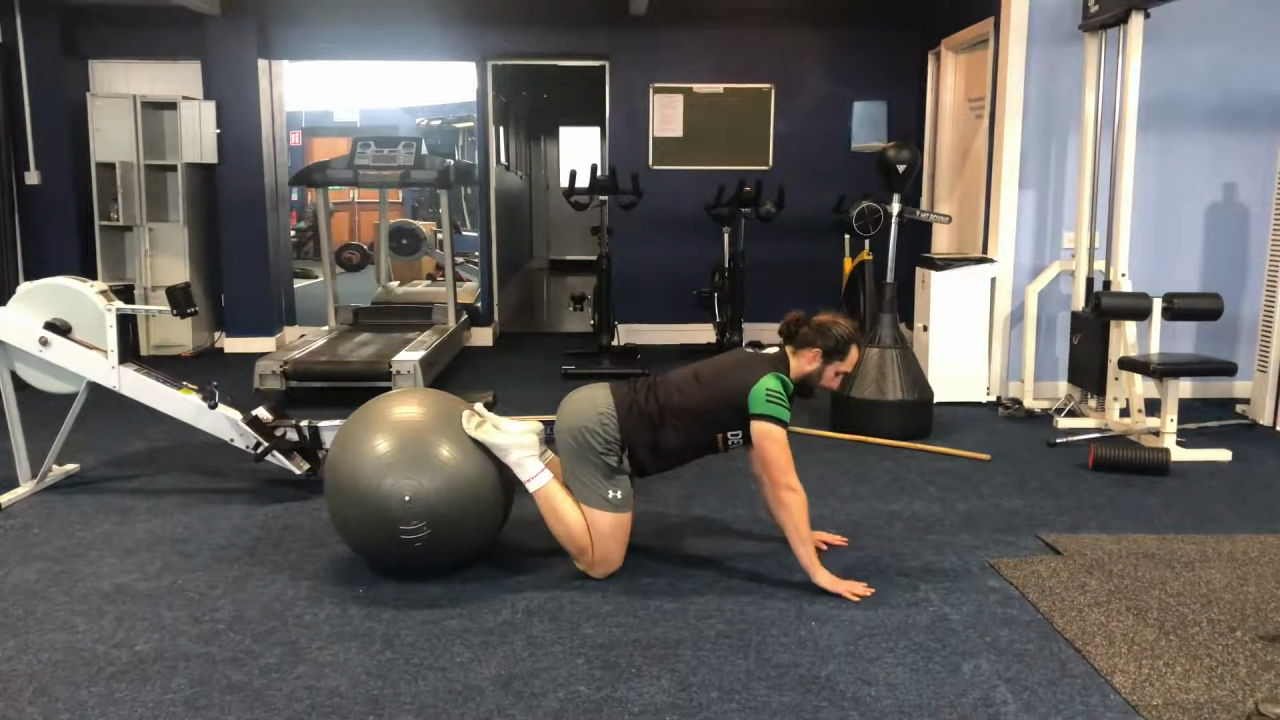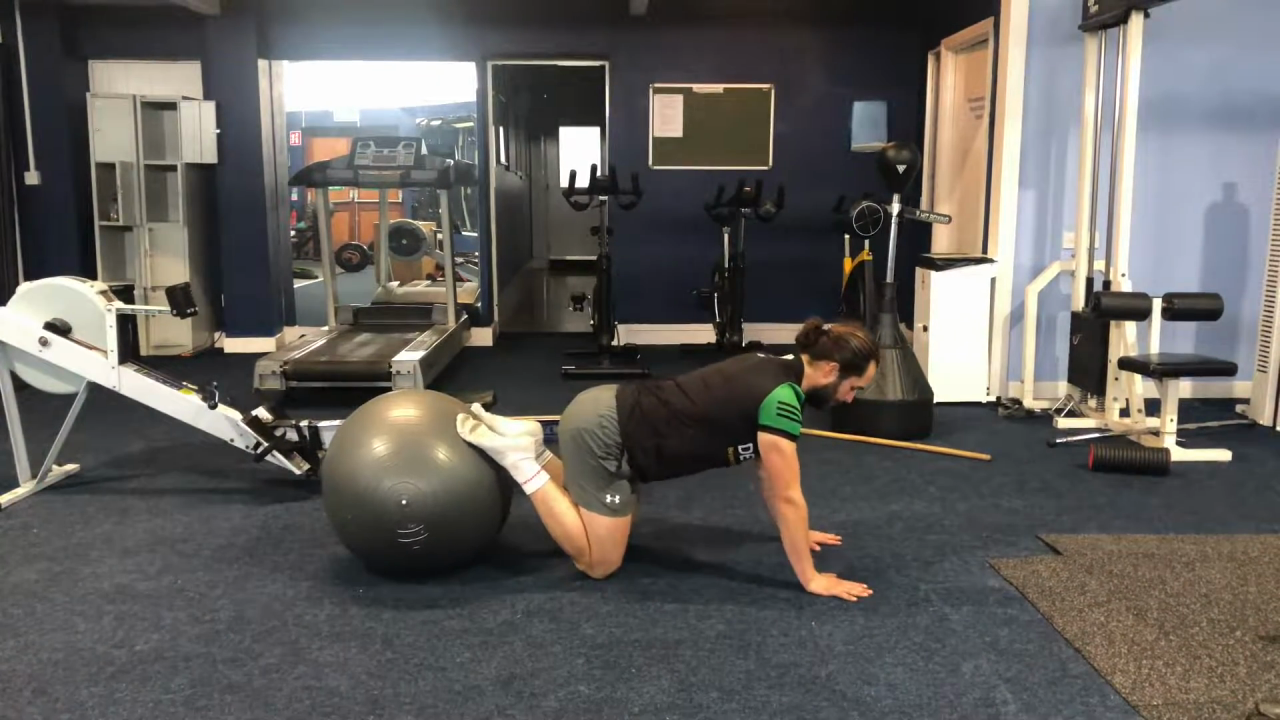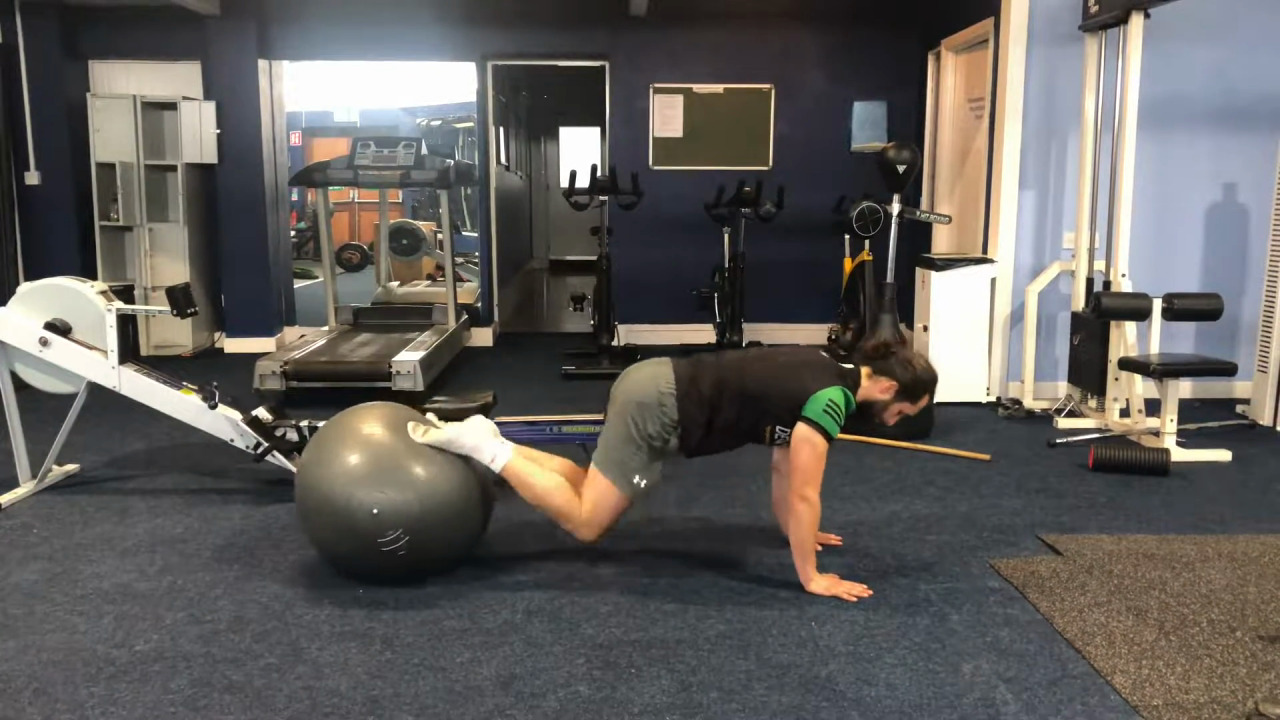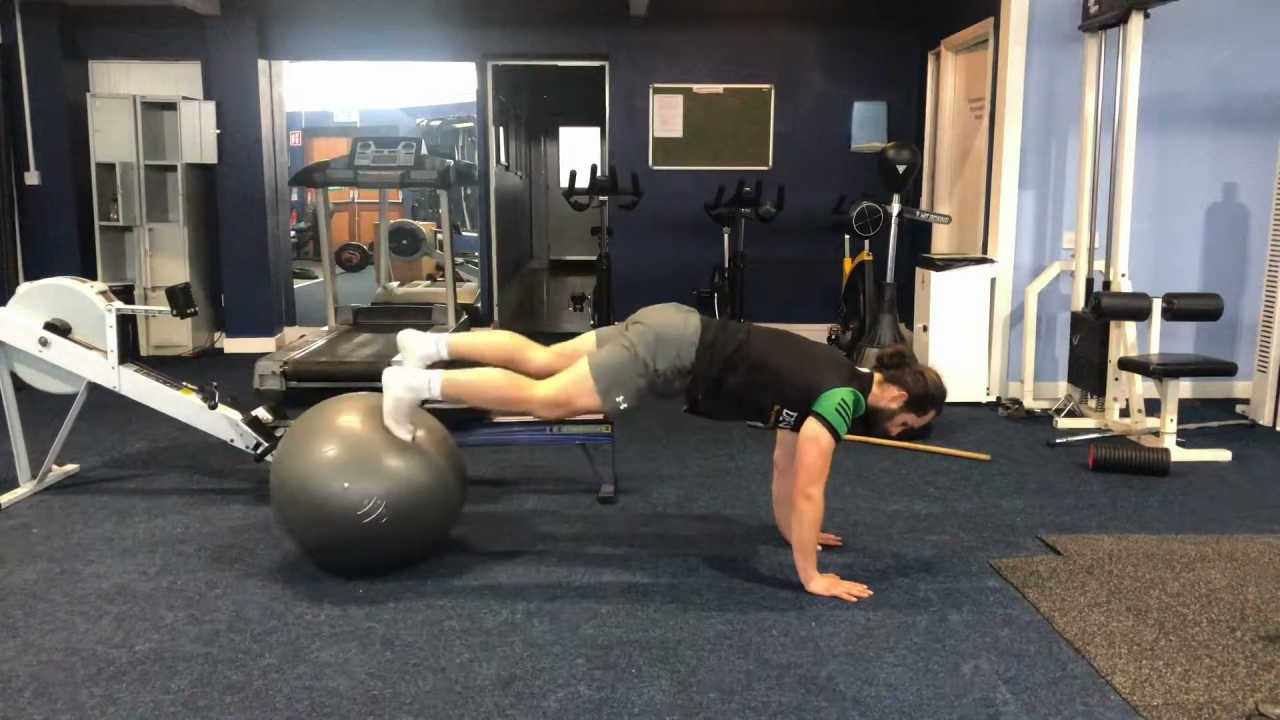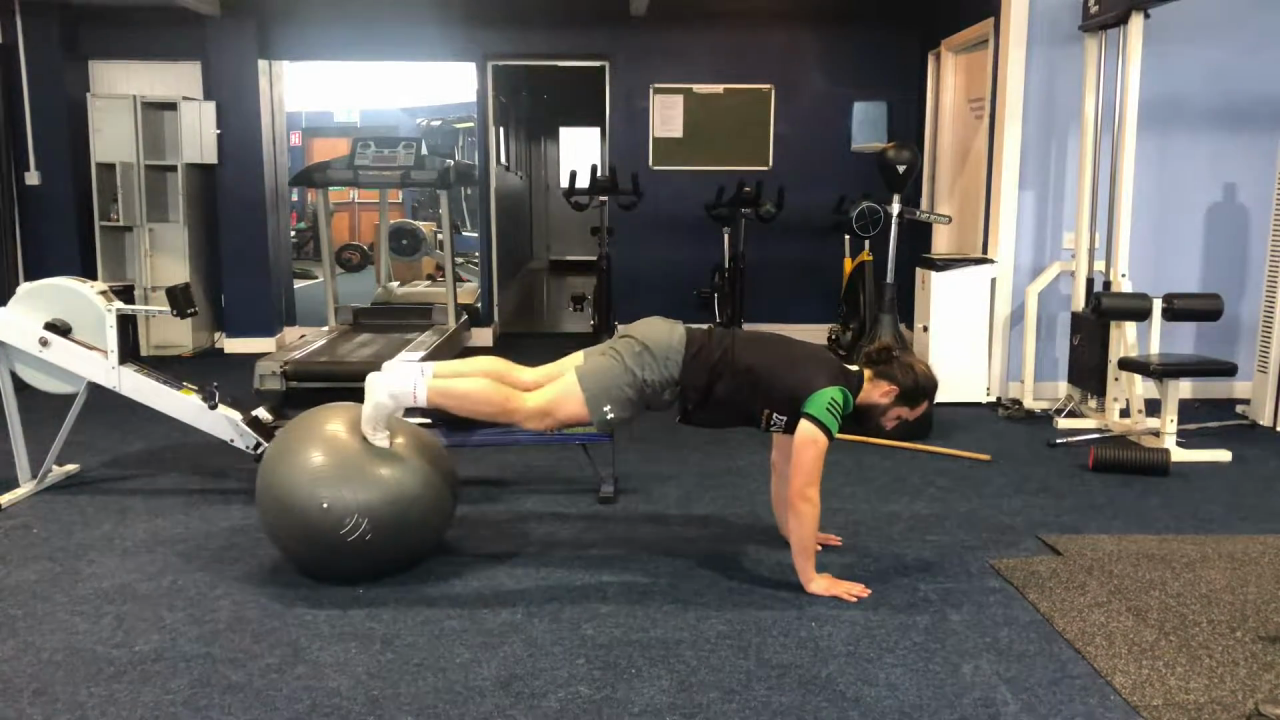
dt=0.5s
person 1, frame 1
left shoulder: (763, 367)
right shoulder: (770, 388)
left elbow: (764, 471)
right elbow: (786, 487)
left wrist: (799, 532)
right wrist: (818, 573)
left hip: (597, 411)
right hip: (600, 430)
left knee: (599, 519)
right knee: (601, 561)
left ankle: (525, 439)
right ankle: (521, 454)
person 1, frame 2
left shoulder: (775, 372)
right shoulder: (782, 398)
left elbow: (767, 471)
right elbow: (788, 496)
left wrist: (795, 532)
right wrist: (811, 578)
left hip: (607, 412)
right hip: (603, 432)
left knee: (603, 523)
right knee: (599, 562)
left ankle: (521, 442)
right ankle: (520, 459)
person 1, frame 3
left shoulder: (824, 370)
right shoulder: (831, 399)
left elbow: (783, 468)
right elbow: (804, 494)
left wrist: (797, 533)
right wrist: (811, 576)
left hip: (652, 383)
right hip: (657, 406)
left knee: (591, 493)
right knee: (585, 521)
left ankle: (485, 439)
right ankle: (484, 445)
person 1, frame 4
left shoulder: (825, 383)
right shoulder: (841, 400)
left elbow: (785, 465)
right elbow: (807, 492)
left wrist: (794, 534)
right wrist: (811, 577)
left hip: (675, 330)
right hip: (673, 348)
left knee: (540, 360)
right knee: (543, 400)
left ankle: (426, 347)
right ankle: (415, 383)
person 1, frame 5
left shoulder: (825, 376)
right shoulder: (830, 397)
left elbow: (782, 463)
right elbow: (804, 492)
left wrist: (793, 533)
right wrist: (811, 578)
left hip: (662, 343)
right hip: (661, 364)
left knee: (527, 380)
right knee: (531, 411)
left ankle: (413, 374)
right ankle: (405, 390)
